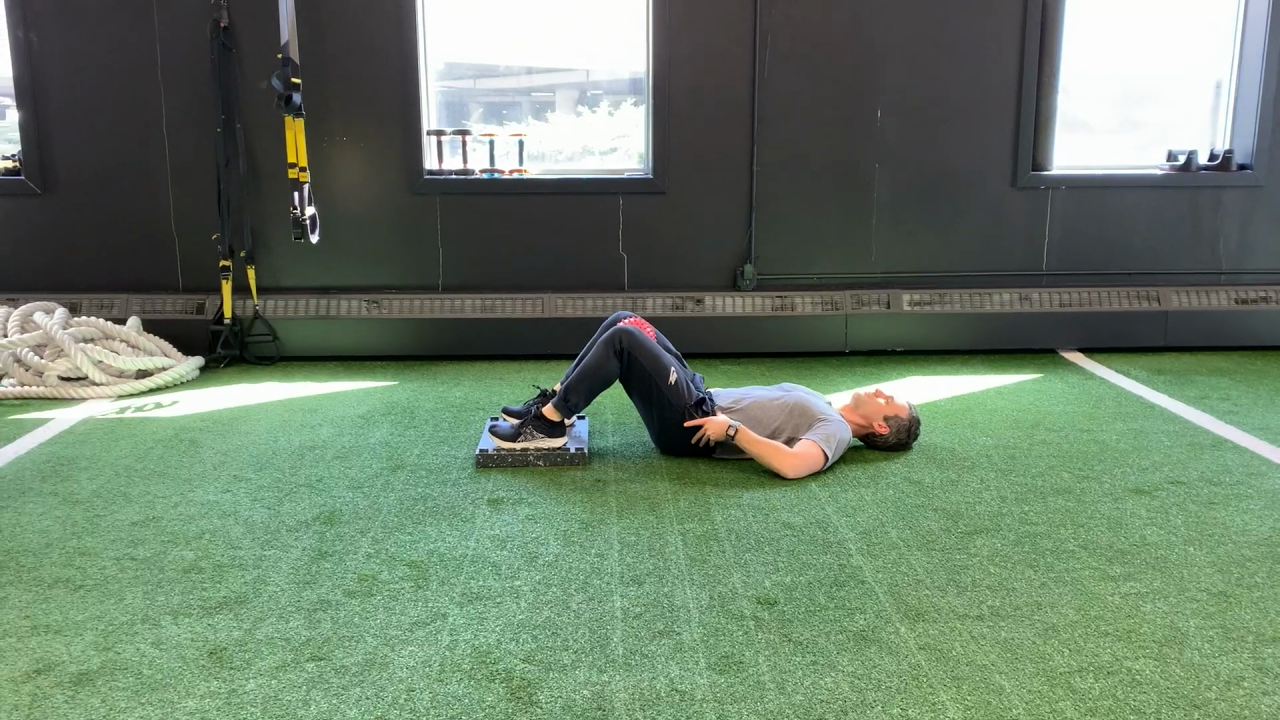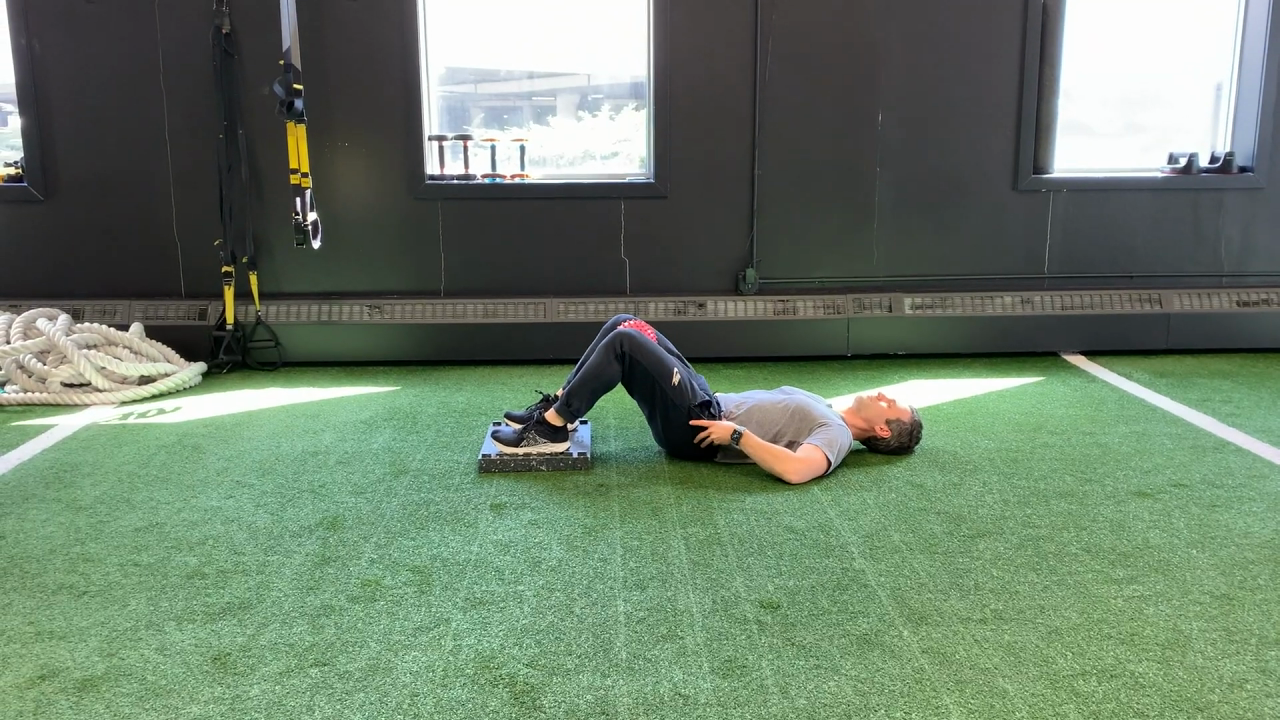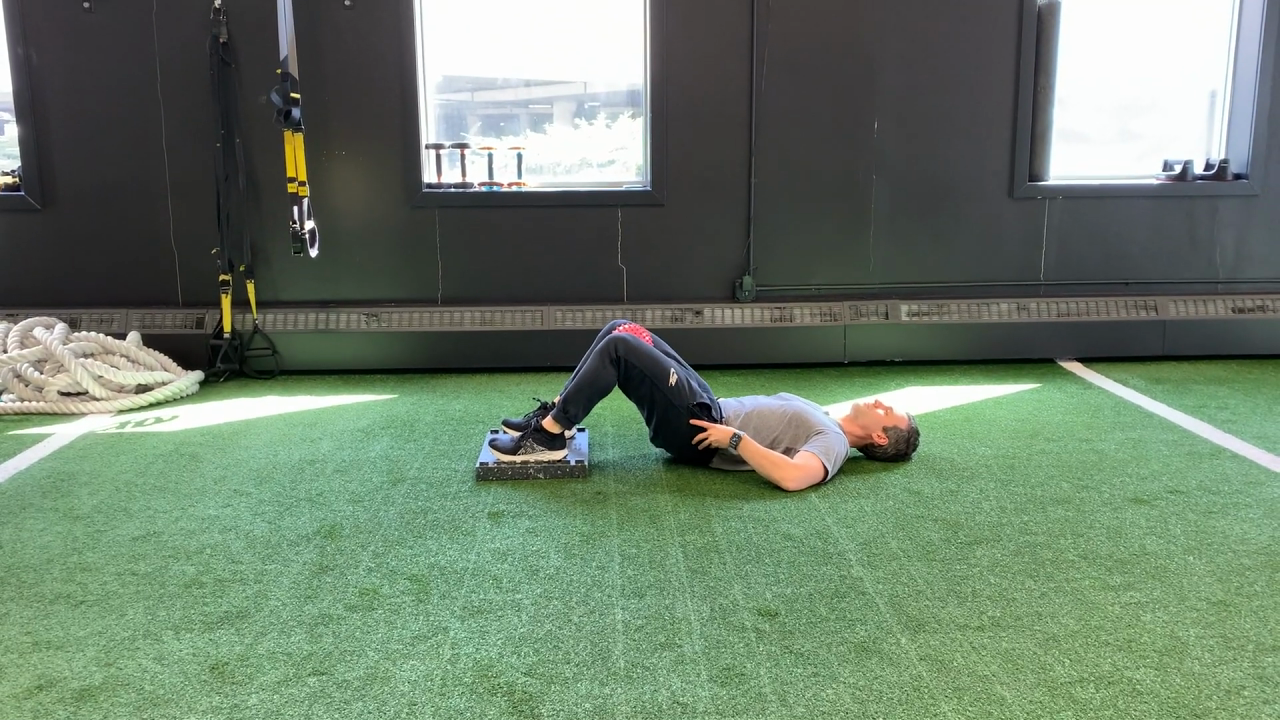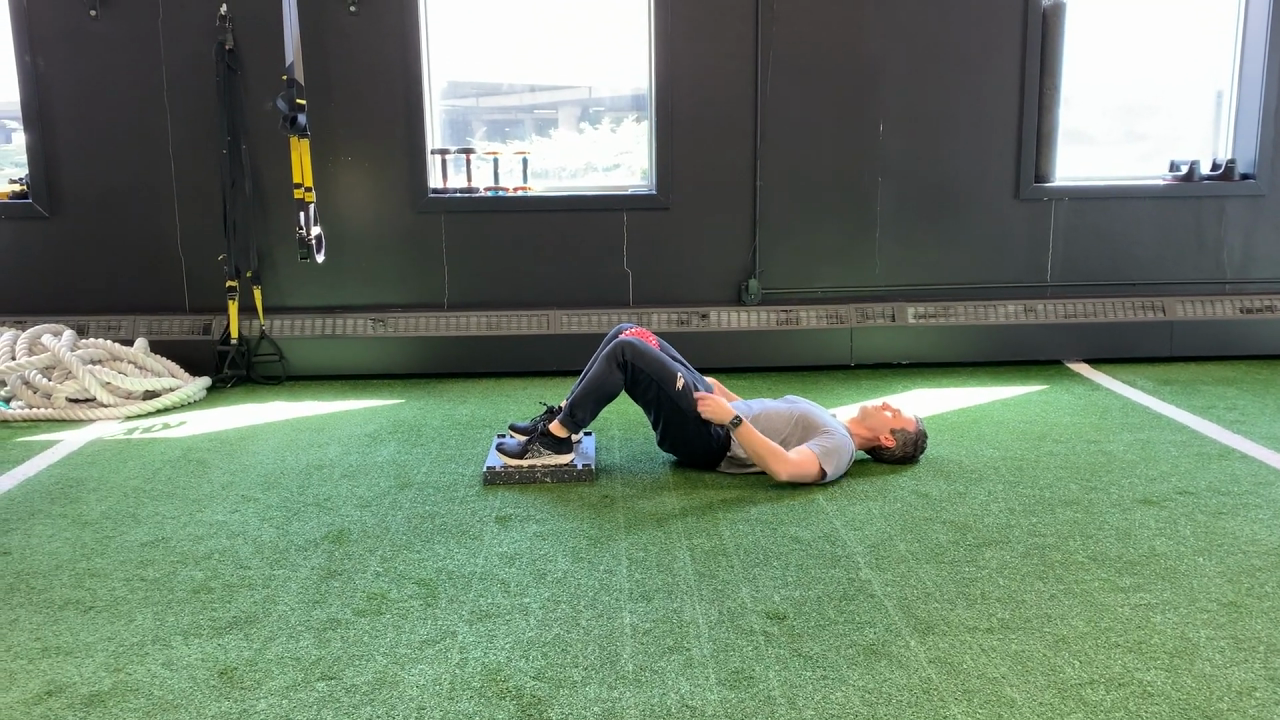
dt=0.7s
person 1, frame 1
left shoulder: (835, 432)
right shoulder: (821, 409)
left elbow: (791, 465)
left wrist: (731, 429)
left hip: (693, 424)
right hip: (704, 403)
left knee: (622, 340)
right knee: (624, 322)
left ankle: (548, 424)
right ankle: (553, 401)
person 1, frame 2
left shoulder: (836, 436)
right shoulder: (825, 413)
left elbow: (794, 470)
left wrist: (736, 434)
left hip: (697, 427)
right hip: (709, 405)
left knee: (624, 343)
right knee: (625, 326)
left ankle: (550, 429)
right ankle: (556, 406)
person 1, frame 3
left shoulder: (833, 443)
right shoulder: (822, 421)
left elbow: (791, 477)
left wrist: (734, 438)
left hip: (697, 429)
right hip: (709, 409)
left knee: (618, 346)
right knee: (622, 331)
left ankle: (548, 436)
right ankle: (554, 413)
person 1, frame 4
left shoulder: (839, 447)
right shoulder: (829, 424)
left elbow: (782, 467)
left wrist: (730, 418)
right wrist: (714, 390)
left hip: (708, 439)
right hip: (717, 421)
left knee: (625, 351)
right knee: (629, 334)
left ankle: (555, 440)
right ankle: (560, 417)
